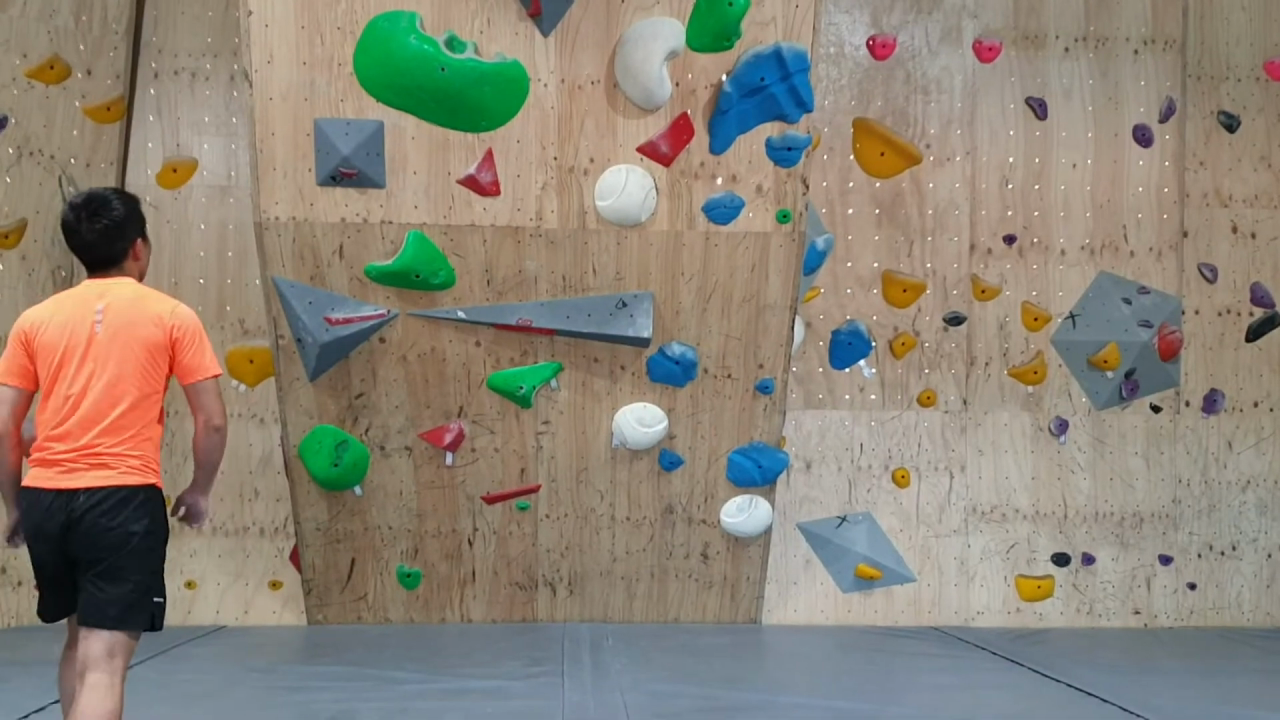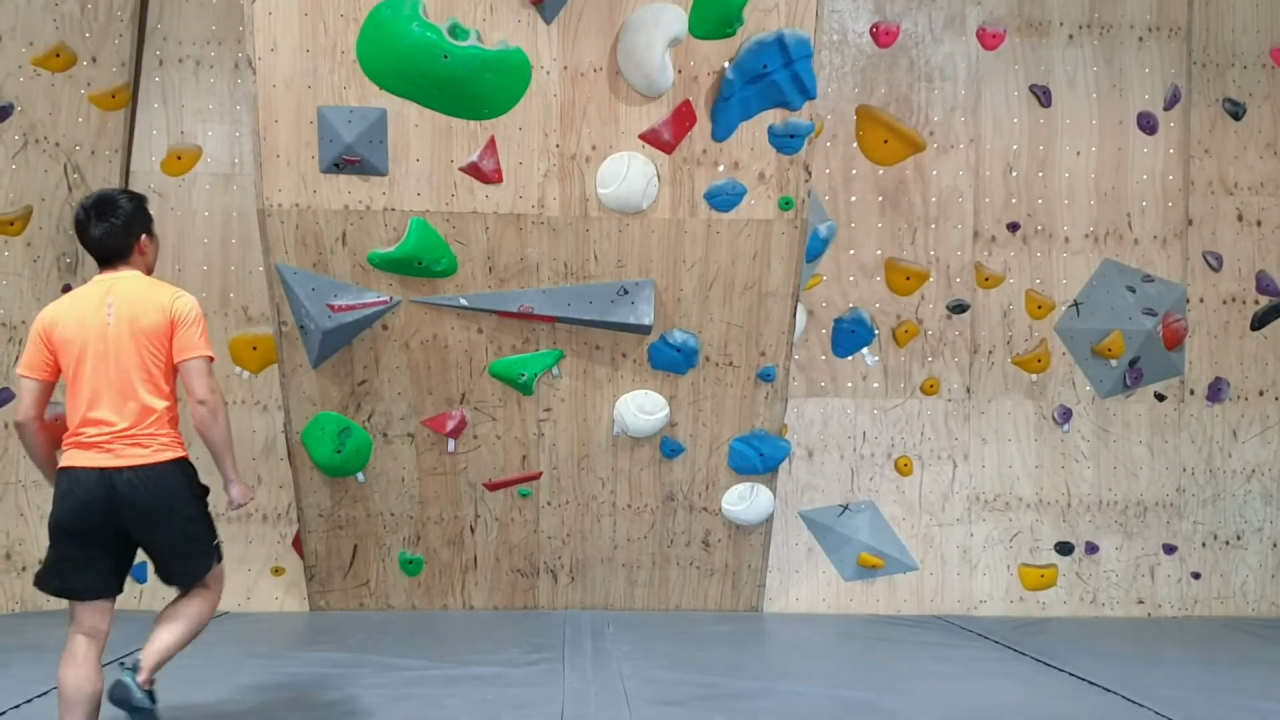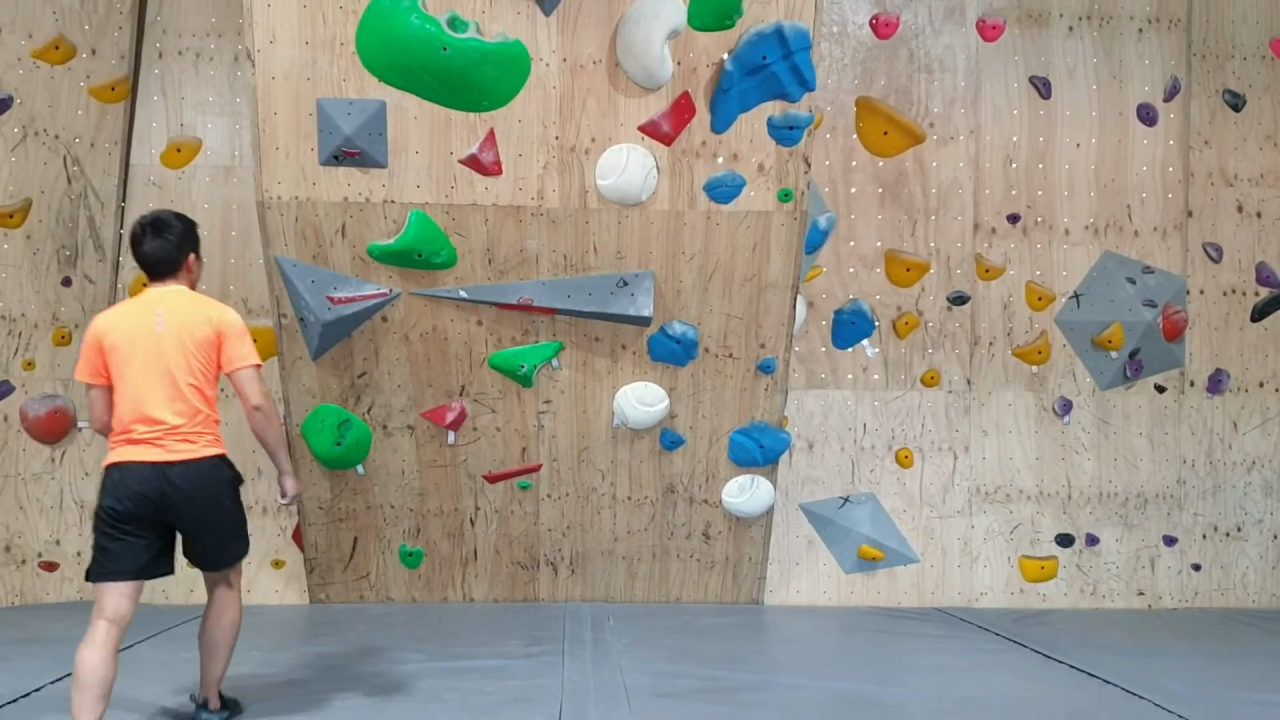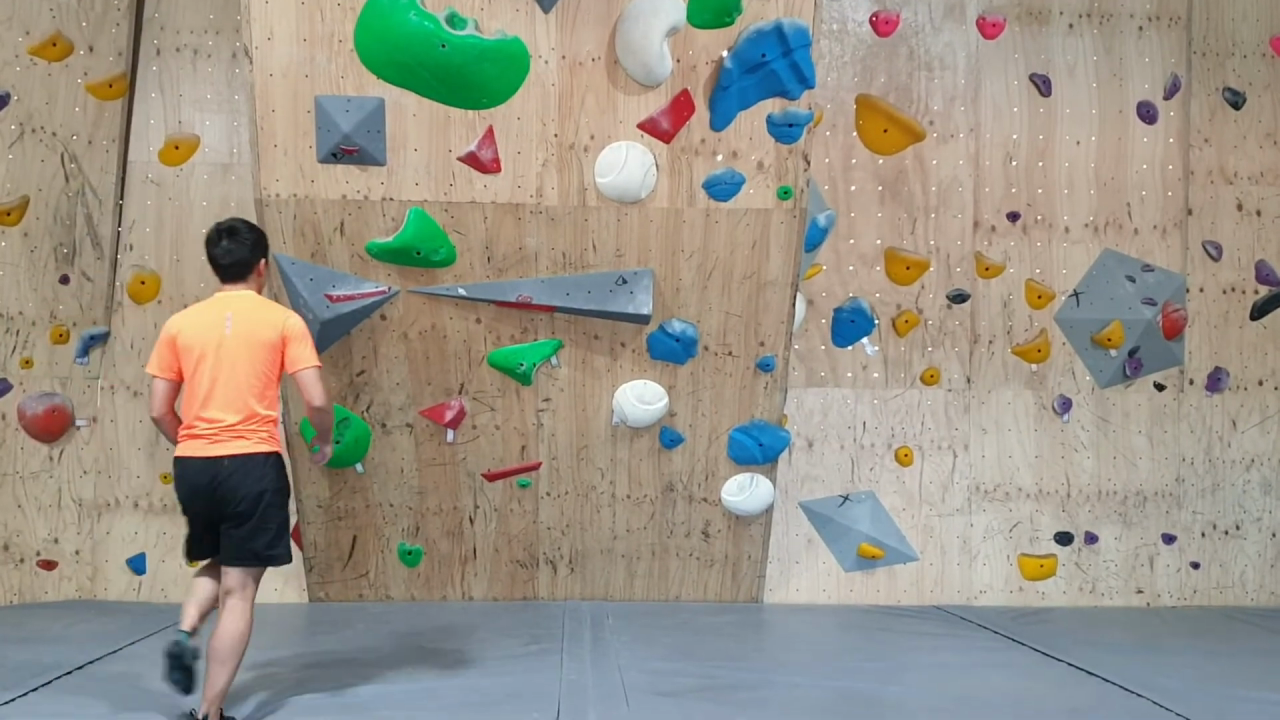
dt=0.4s
person 1, frame 1
right shoulder: (172, 317)
right elbow: (213, 421)
right wrist: (199, 491)
left hip: (46, 499)
right hip: (125, 500)
left knee: (82, 637)
right knee: (103, 662)
person 1, frame 2
left shoulder: (54, 314)
right shoulder: (175, 304)
left elbow: (26, 417)
right elbow: (203, 399)
left wrist: (58, 479)
right wrist: (232, 477)
left hip: (81, 481)
right hip: (156, 474)
left knee: (86, 631)
right knee: (205, 584)
right ankle: (142, 673)
person 1, frame 3
left shoulder: (105, 323)
right shoulder: (219, 317)
left elbow: (100, 419)
right elbow: (257, 403)
right wrist: (285, 469)
left hip: (126, 476)
right hip: (200, 471)
left knee: (108, 617)
right knee: (224, 582)
person 1, frame 4
left shoulder: (179, 323)
right shoulder: (283, 321)
left elbow: (159, 411)
right elbow: (317, 402)
right wrist: (325, 441)
left hip: (192, 467)
right hip: (253, 466)
left knee: (219, 568)
right knee: (239, 593)
left ankle: (184, 635)
